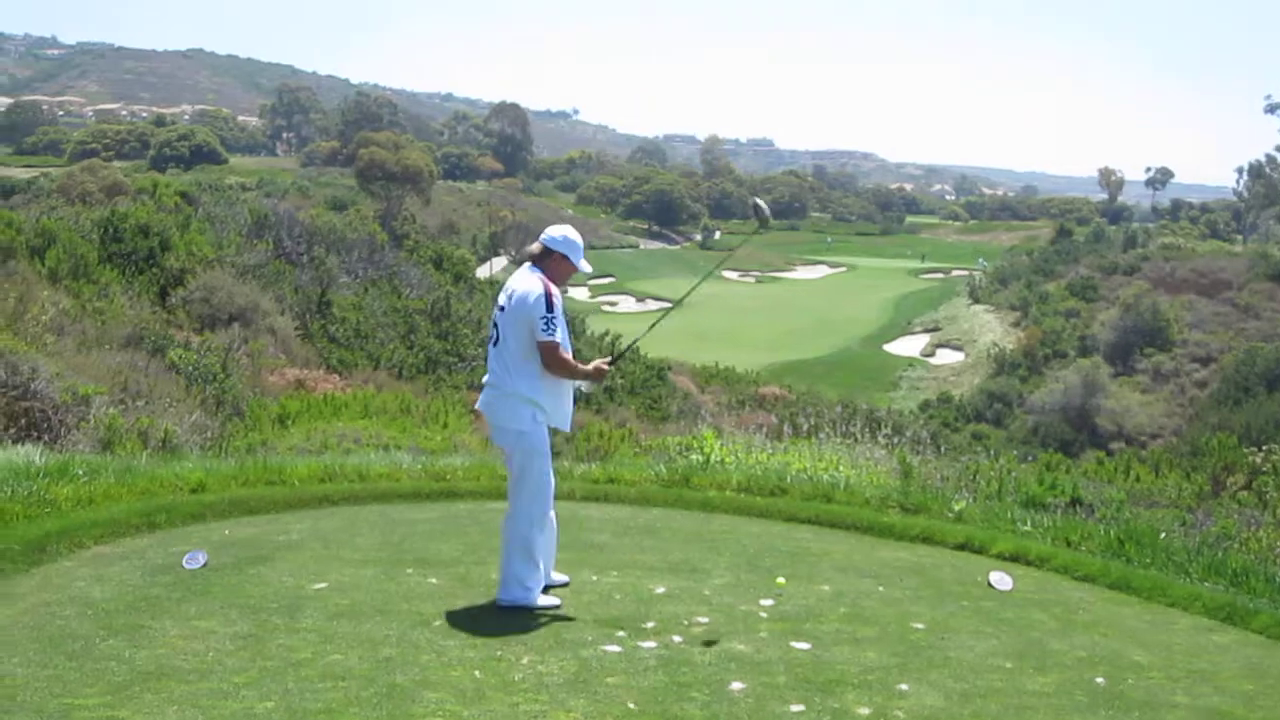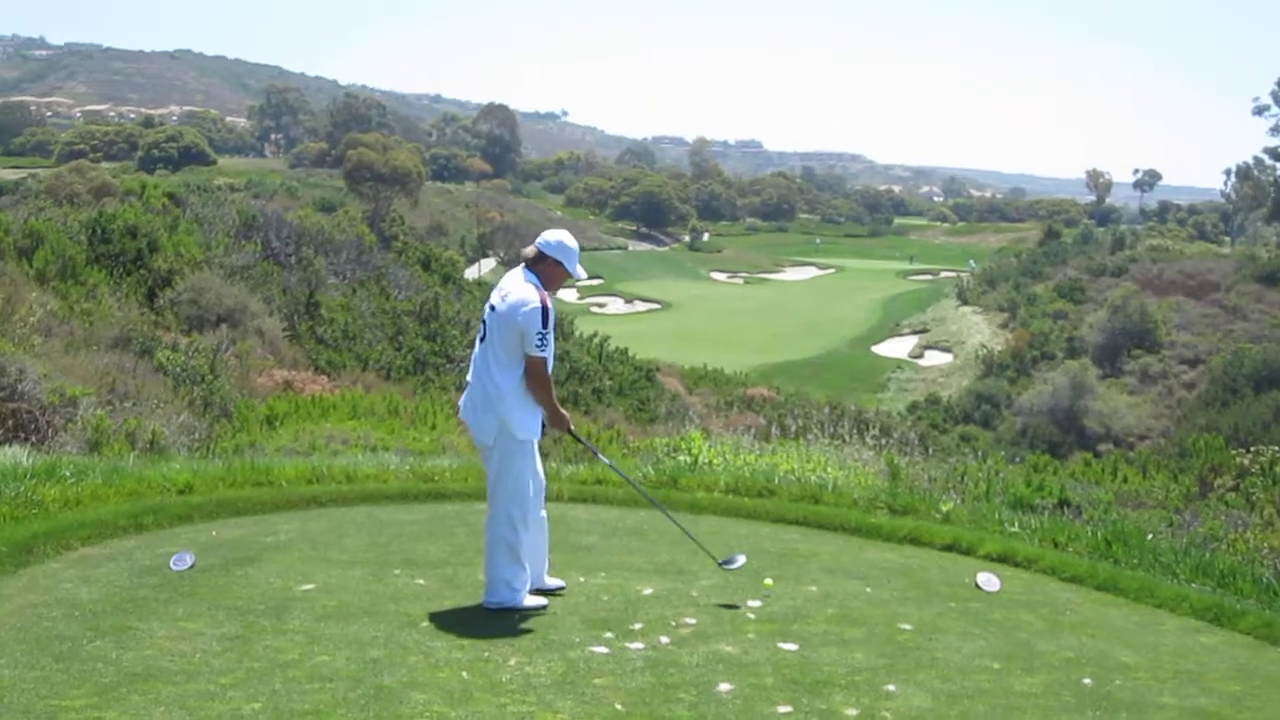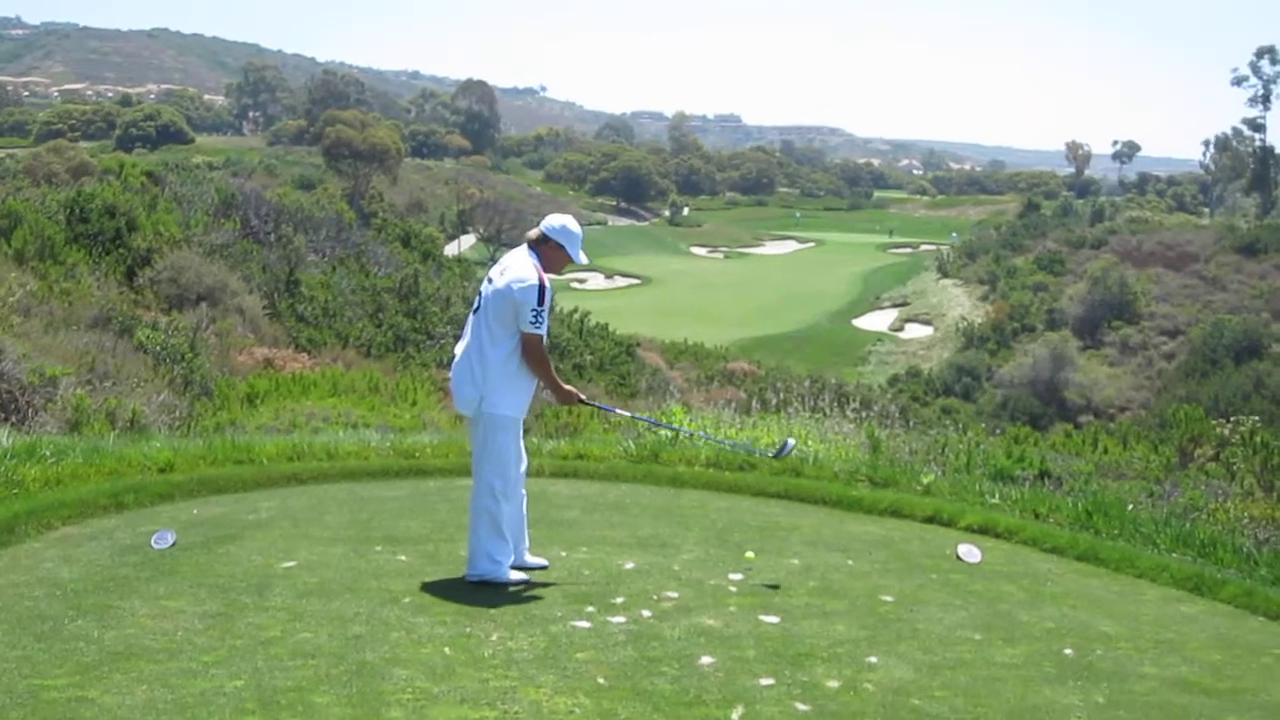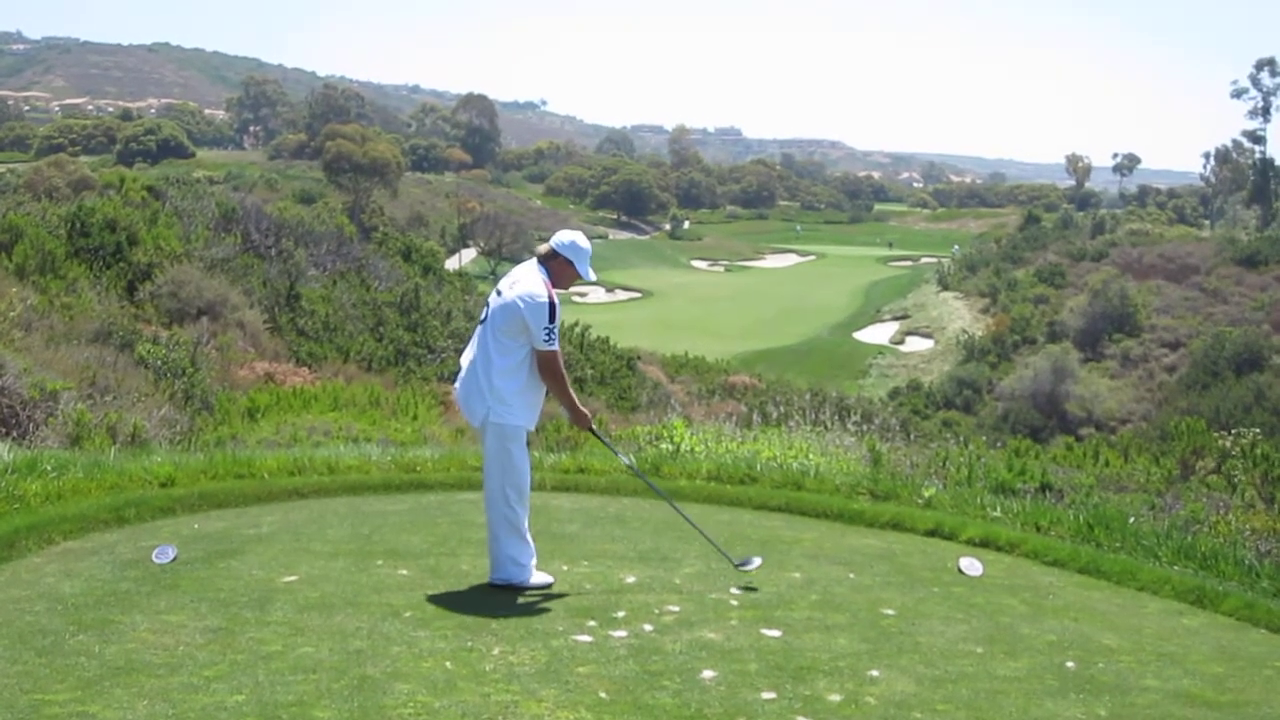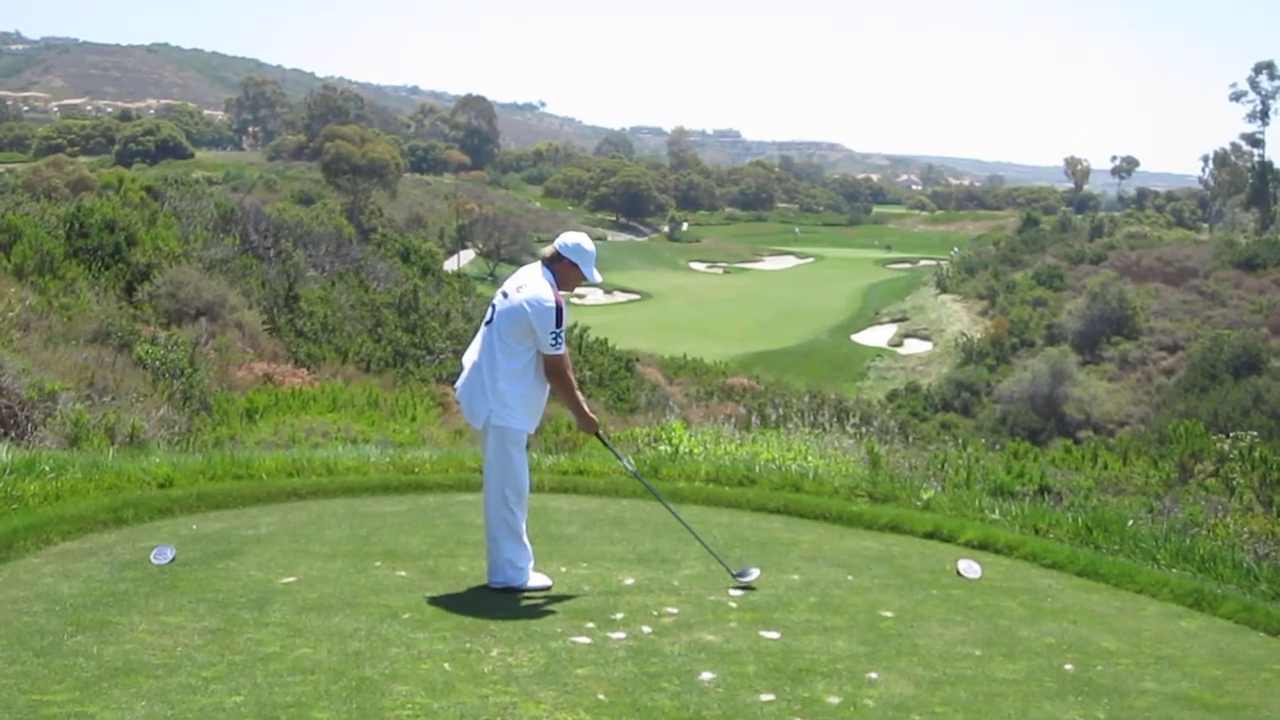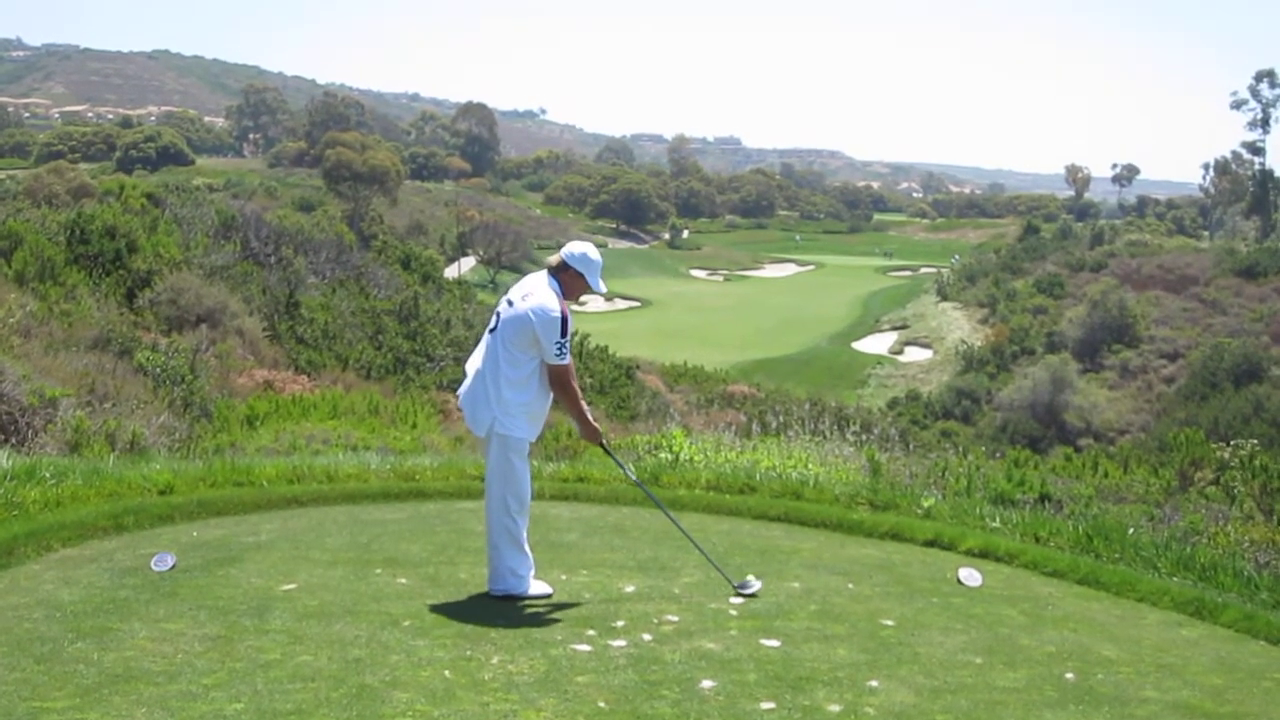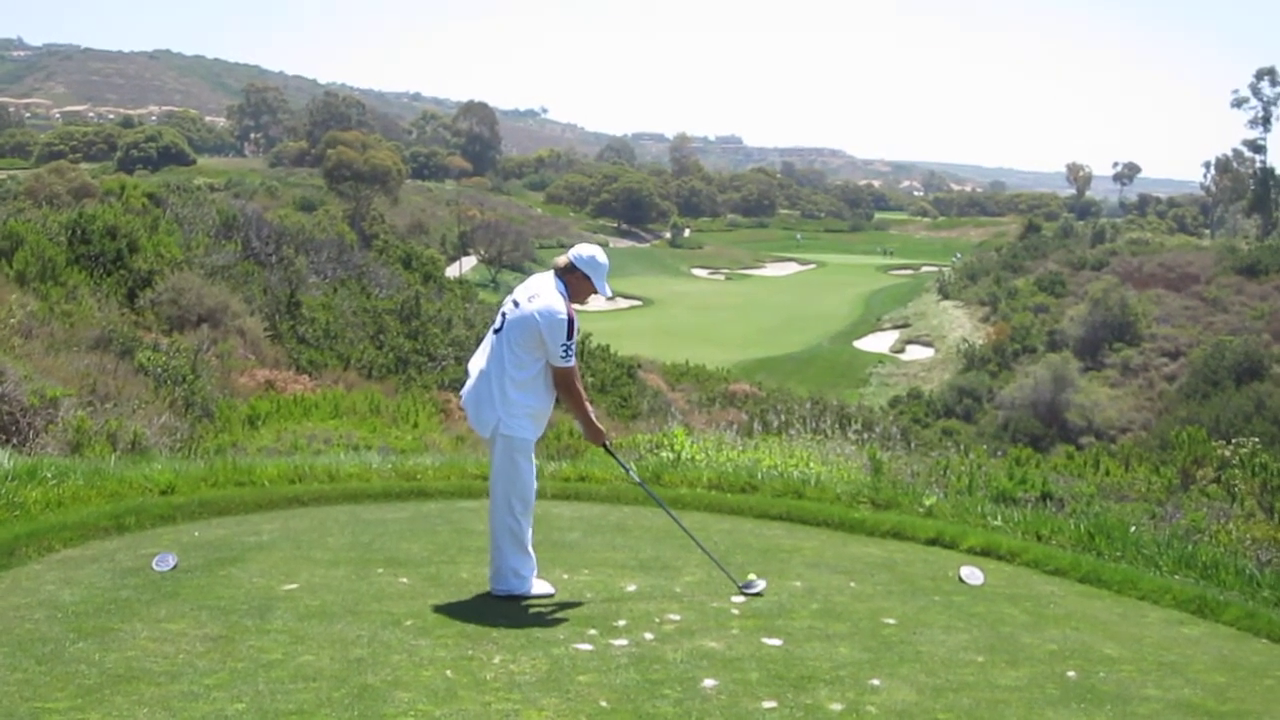
dt=0.4s
person 1, frame 1
left shoulder: (521, 280)
right shoulder: (542, 291)
right elbow: (552, 359)
left wrist: (579, 369)
right wrist: (588, 372)
left hip: (510, 404)
right hip: (522, 411)
left knee: (535, 493)
right knee: (532, 500)
left ankle: (537, 569)
right ankle: (518, 589)
person 1, frame 2
left shoulder: (513, 281)
right shoulder: (536, 303)
right elbow: (536, 375)
left wrist: (544, 410)
right wrist: (554, 413)
left hip: (501, 406)
right hip: (503, 415)
left knee: (529, 493)
right knee: (511, 502)
left ankle: (531, 574)
right ankle: (504, 591)
person 1, frame 3
left shoulder: (515, 259)
right shoulder: (533, 281)
right elbow: (533, 351)
left wrist: (548, 384)
right wrist: (558, 389)
left hip: (492, 382)
right hip: (493, 389)
left knee: (510, 472)
right knee: (496, 478)
left ankle: (512, 552)
right ankle: (487, 565)
person 1, frame 4
left shoulder: (525, 273)
right shoulder: (541, 297)
left elbow: (549, 354)
right elbow: (548, 367)
left wrist: (569, 398)
right wrist: (574, 410)
left hip: (495, 392)
right hip: (499, 399)
left knee: (511, 484)
right knee: (509, 486)
left ankle: (514, 563)
right ankle: (512, 568)
person 1, frame 5
left shoulder: (529, 275)
right shoulder: (547, 301)
left elbow: (557, 355)
right elbow: (555, 371)
left wrist: (577, 397)
right wrist: (581, 413)
left hip: (494, 392)
right hip: (501, 401)
left knee: (508, 487)
right knee: (509, 489)
left ankle: (511, 565)
right ankle: (510, 573)
person 1, frame 6
left shoulder: (534, 283)
right shoulder: (552, 311)
left elbow: (562, 364)
right elbow: (560, 380)
left wrist: (581, 405)
right wrist: (585, 423)
left hip: (496, 399)
right hip: (504, 408)
left knee: (508, 495)
right knee: (510, 497)
left ankle: (512, 572)
right ankle: (511, 580)
person 1, frame 7
left shoulder: (539, 283)
right shoulder: (558, 313)
left elbow: (566, 366)
right elbow: (564, 382)
left wrist: (585, 405)
right wrist: (589, 424)
left hip: (500, 398)
right hip: (508, 408)
left knee: (516, 492)
right knee: (514, 496)
left ankle: (514, 571)
right ankle: (513, 580)
